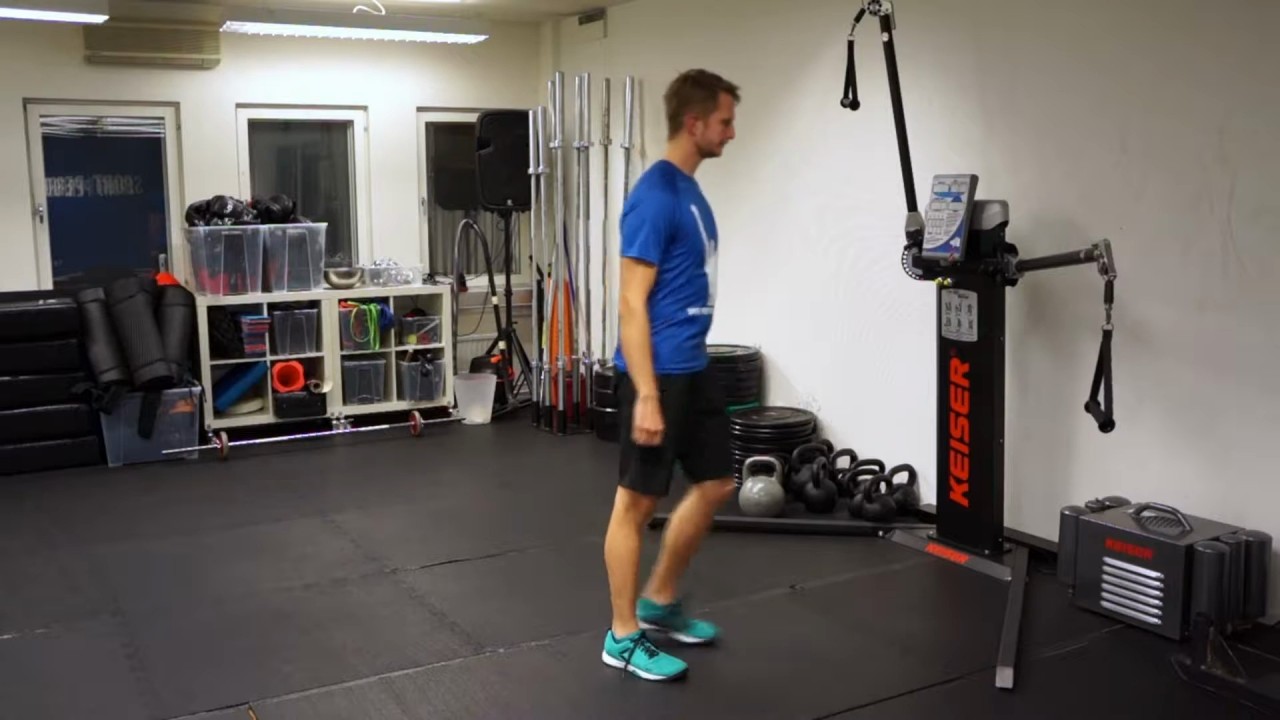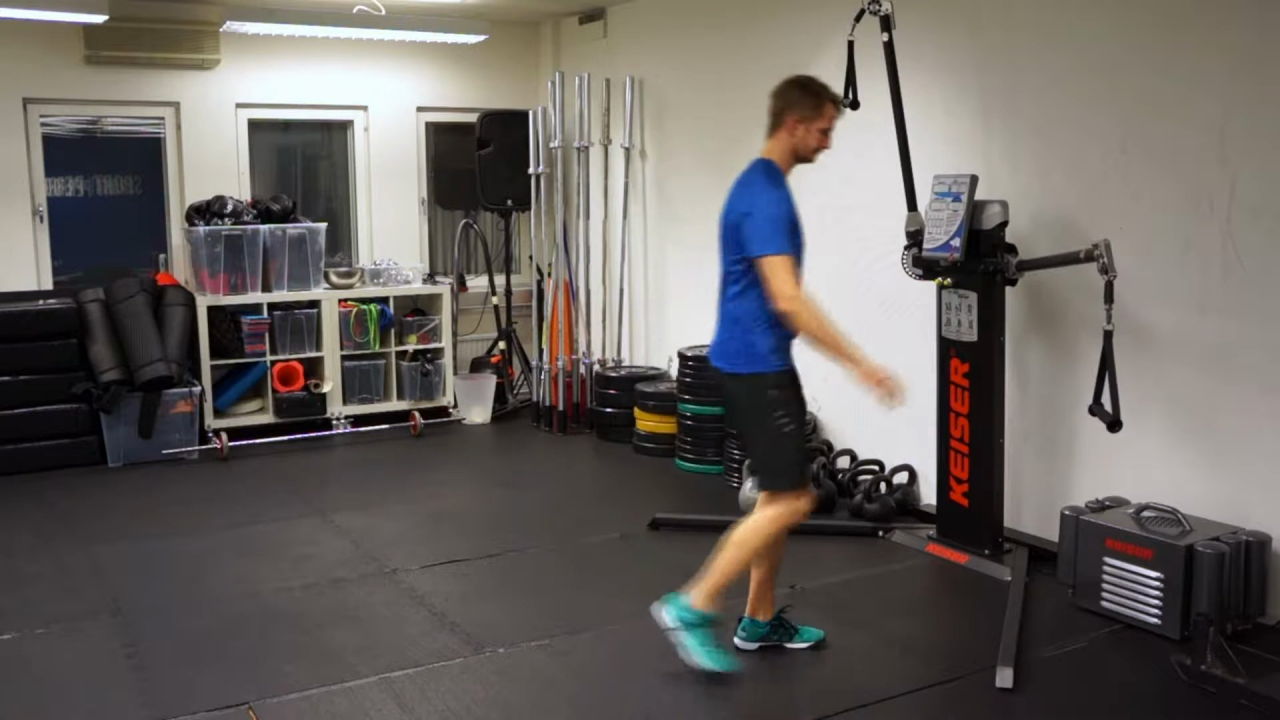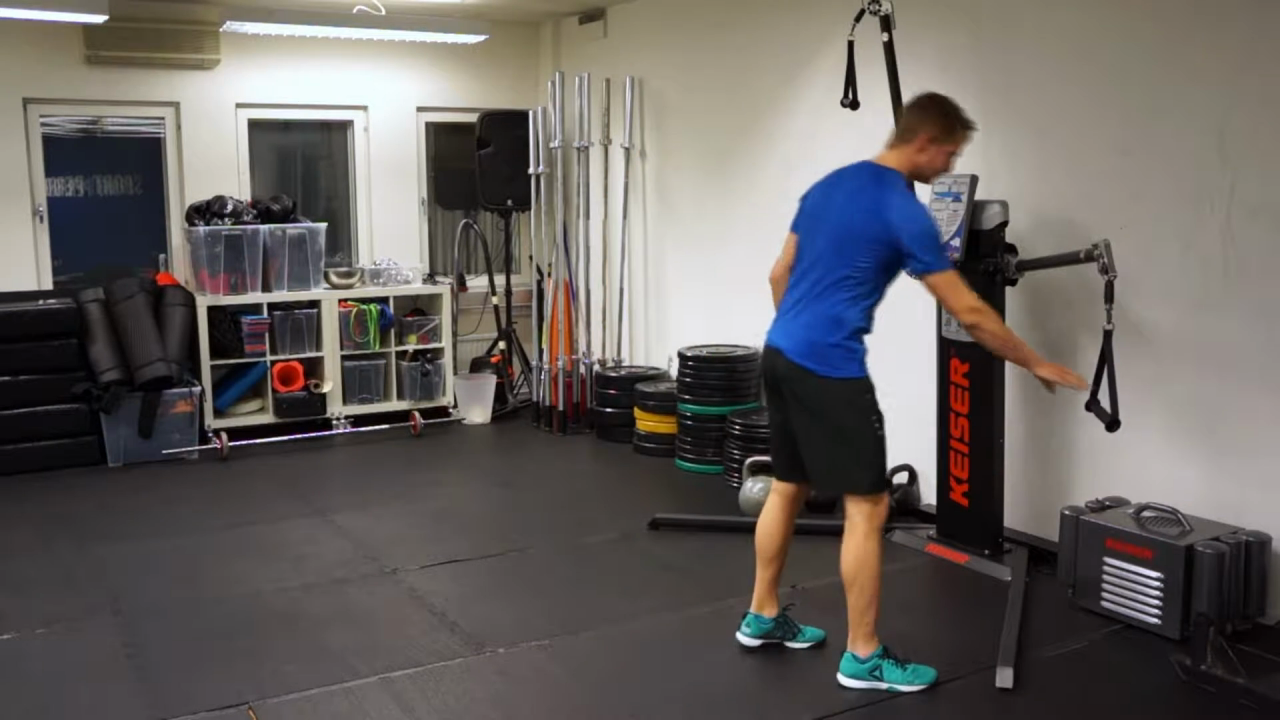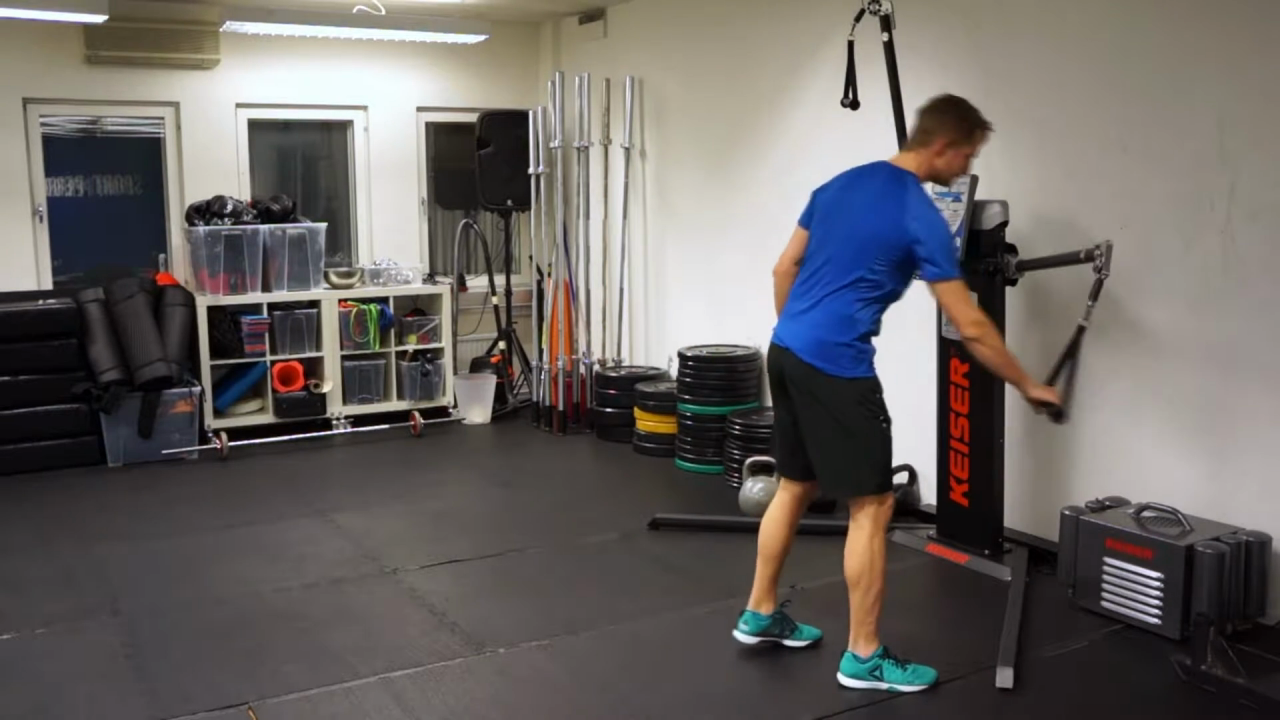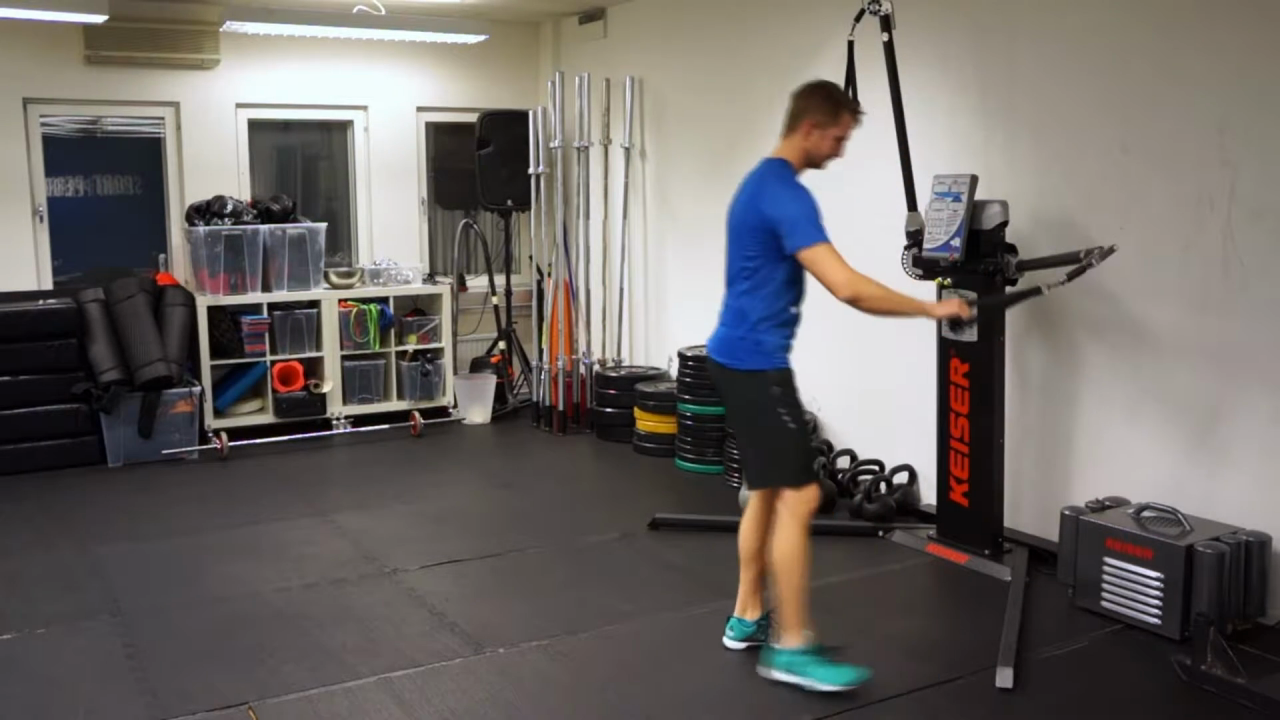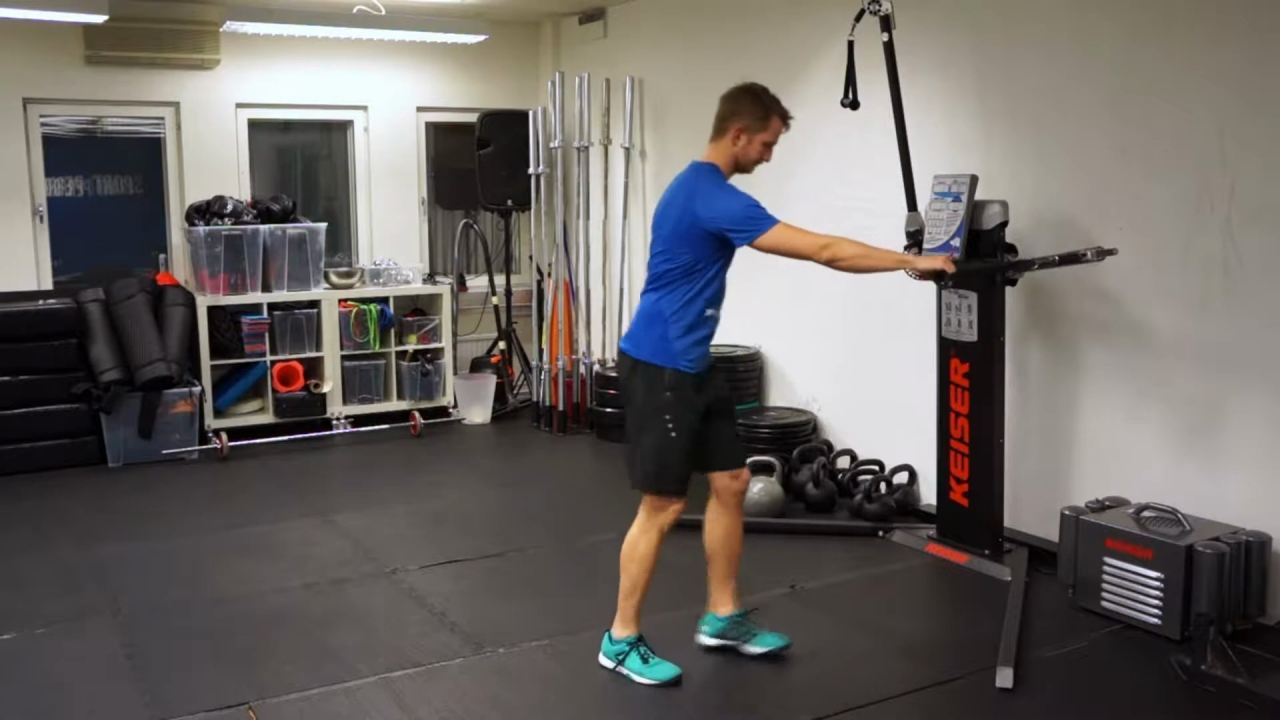
dt=0.5s
person 1, frame 1
left shoulder: (691, 191)
right shoulder: (656, 197)
right elbow: (633, 304)
right wrist: (648, 397)
left hip: (692, 368)
right hip: (656, 373)
left knee: (715, 485)
right knee: (637, 502)
left ankle: (658, 601)
right ankle: (624, 635)
person 1, frame 2
left shoulder: (763, 184)
right shoulder: (763, 194)
right elbow: (787, 299)
right wrist: (860, 363)
left hip: (760, 361)
right hip: (752, 367)
left knee: (781, 492)
right knee: (791, 500)
left ankle: (761, 619)
right ankle: (691, 606)
person 1, frame 3
left shoulder: (826, 186)
right shoulder: (904, 212)
left elbow: (779, 273)
right elbow: (969, 312)
right wrist: (1036, 364)
left hip: (780, 353)
right hip: (828, 367)
left knee: (787, 488)
right knee: (867, 506)
left ankle: (763, 616)
right ankle: (862, 656)
person 1, frame 4
left shoulder: (839, 185)
right shoulder: (921, 219)
left elbow: (785, 268)
right elbow: (971, 327)
right wrist: (1028, 385)
left hip: (787, 352)
right hip: (837, 368)
left knee: (796, 487)
right knee: (872, 507)
left ankle: (759, 613)
right ankle: (863, 656)
person 1, frame 5
left shoulder: (761, 184)
right shoulder: (784, 194)
right elbow: (848, 287)
right wrist: (931, 308)
left hip: (747, 357)
right hip: (752, 363)
left knee: (768, 493)
right knee: (798, 497)
left ankle: (748, 618)
right ankle: (789, 645)
person 1, frame 6
left shoulder: (696, 187)
right shoulder: (715, 199)
right elbow: (823, 251)
right wrist: (913, 262)
left hip: (688, 365)
right hip: (659, 367)
left knee: (730, 484)
right knee: (662, 506)
left ankle: (723, 617)
right ankle: (621, 639)
